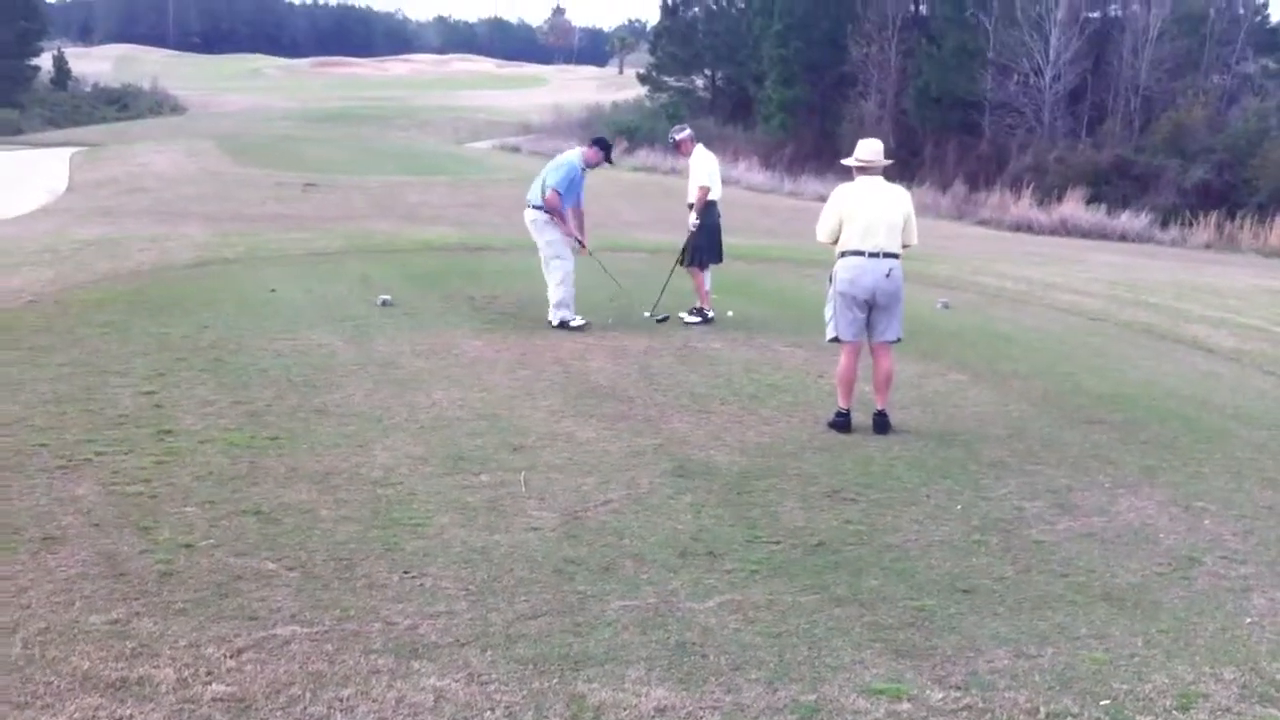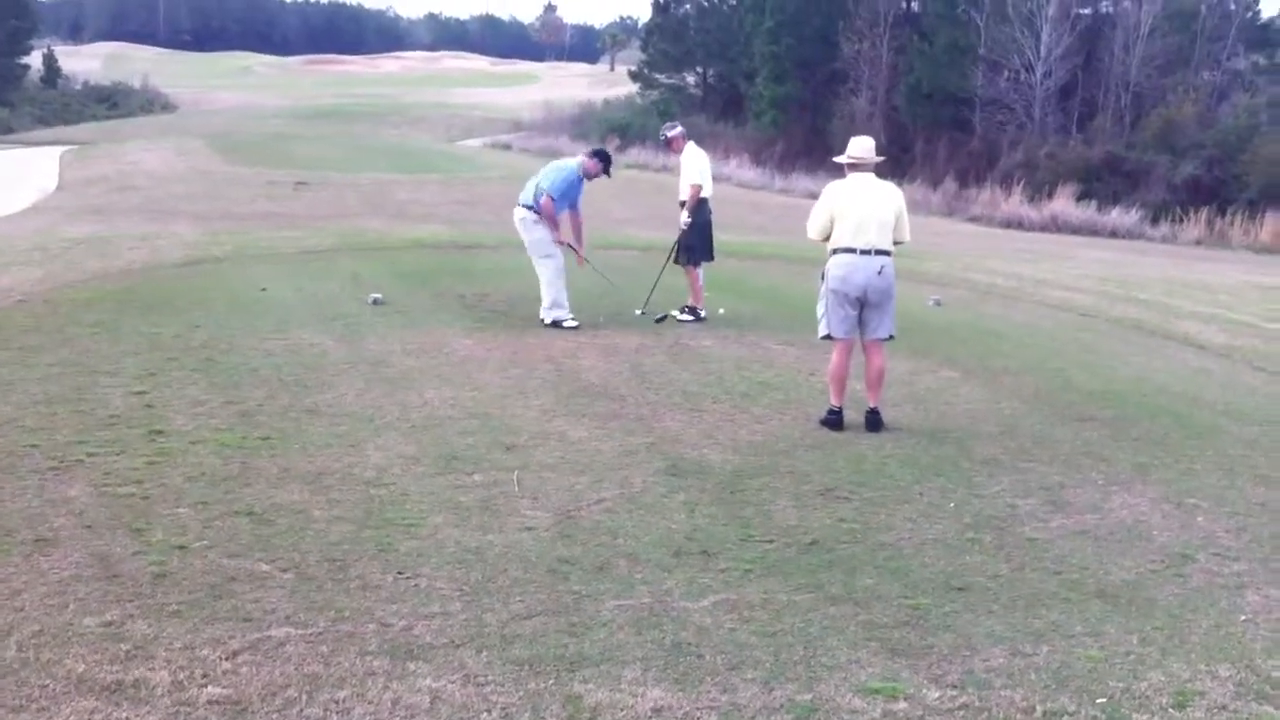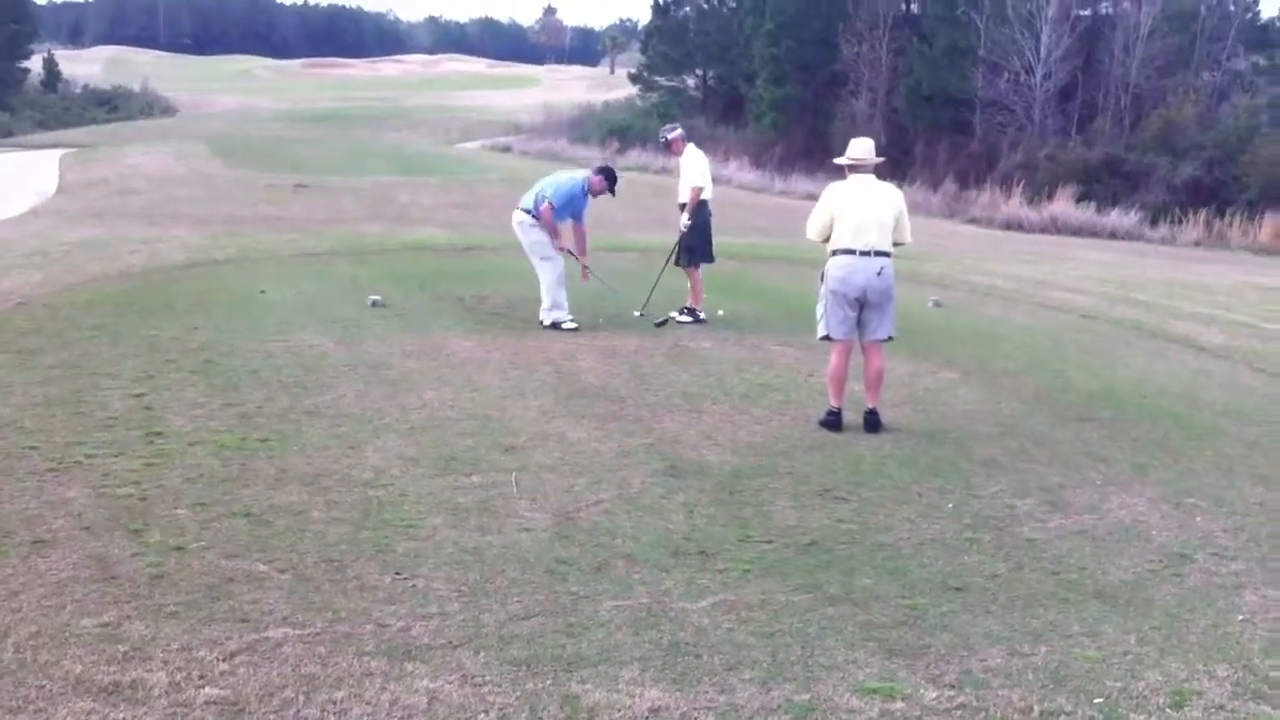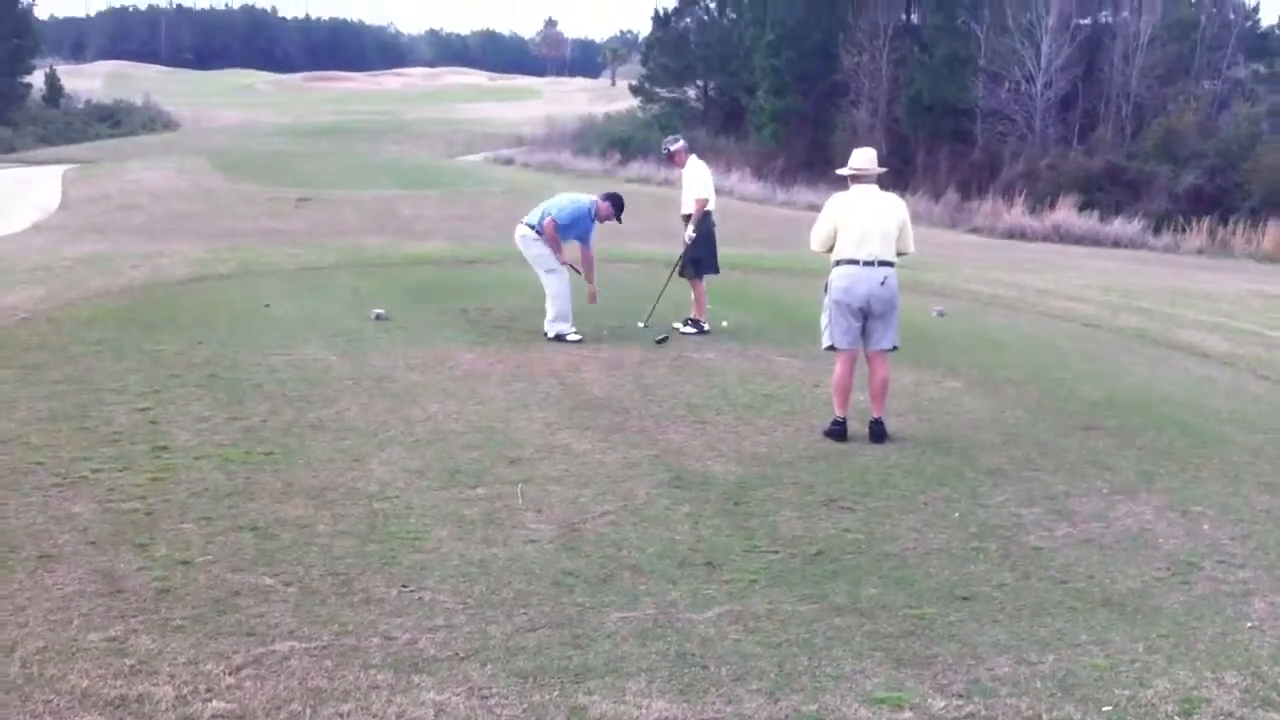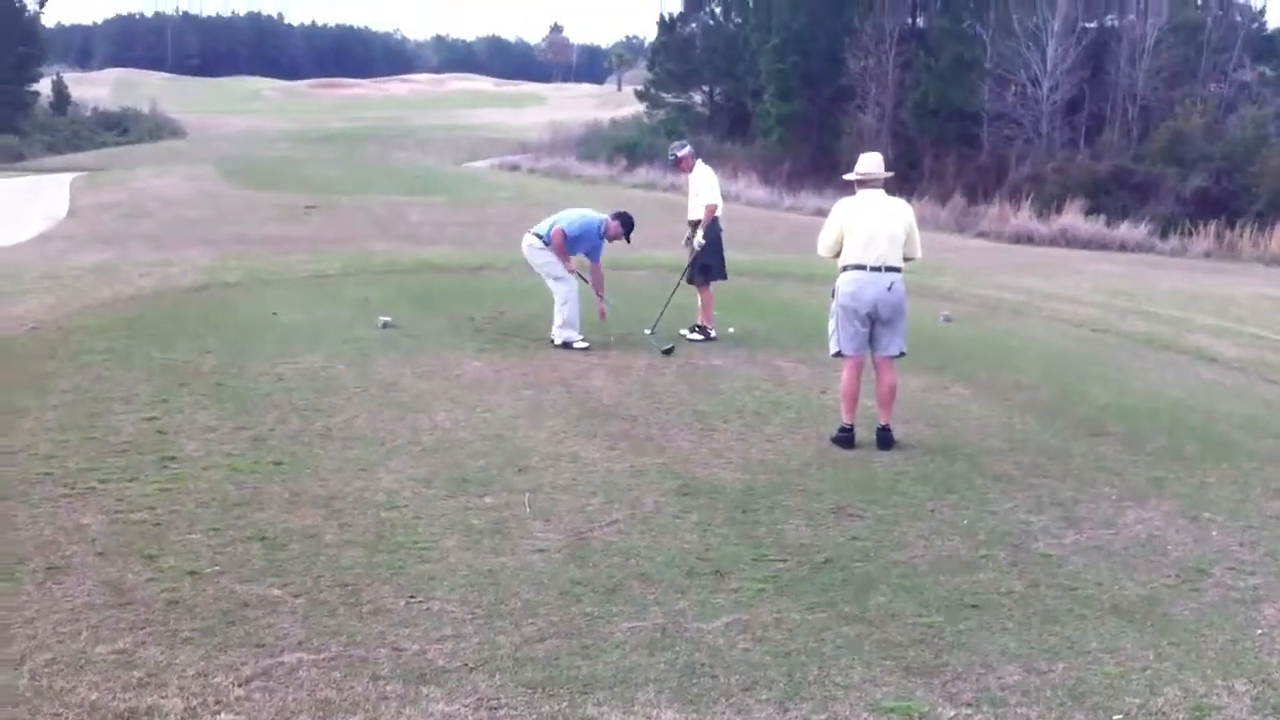
dt=0.1s
person 1, frame 1
left shoulder: (844, 192)
right shoulder: (901, 195)
left elbow: (825, 235)
right elbow: (909, 240)
left hip: (852, 270)
right hip: (889, 272)
left knee: (850, 347)
right knee: (882, 348)
left ankle: (843, 414)
right ankle: (881, 414)
person 1, frame 2
left shoulder: (836, 189)
right shoulder: (893, 192)
left elbow: (816, 232)
right elbow: (901, 237)
left hip: (844, 267)
right hip: (881, 269)
left knee: (841, 344)
right knee: (874, 345)
left ankle: (835, 411)
right ankle: (873, 412)
person 1, frame 3
left shoulder: (836, 190)
right shoulder: (893, 193)
left elbow: (815, 234)
right elbow: (901, 238)
left hip: (843, 268)
right hip: (880, 270)
left knee: (840, 345)
right knee: (873, 346)
left ankle: (834, 412)
right ankle: (872, 413)
person 1, frame 4
left shoulder: (839, 201)
right shoulder: (896, 204)
left elbow: (819, 244)
right elbow: (905, 248)
left hip: (847, 279)
right hip: (884, 280)
left knee: (846, 356)
right knee: (878, 356)
left ankle: (839, 422)
right ankle: (877, 423)
person 1, frame 5
left shoulder: (845, 206)
right shoulder: (902, 208)
left elbow: (826, 249)
right elbow: (912, 253)
left hip: (854, 284)
right hip: (891, 286)
left knee: (852, 362)
right knee: (886, 362)
left ankle: (847, 429)
right ankle: (885, 429)
person 2, frame 1
left shoulder: (699, 157)
right shoulder: (703, 155)
left elbow: (704, 189)
left wrist: (694, 213)
left hip: (704, 214)
right hip: (706, 213)
left knee: (694, 264)
right knee: (701, 264)
left ankle: (706, 309)
right ankle: (701, 307)
person 2, frame 2
left shoulder: (691, 155)
right shoulder: (692, 153)
left elbow: (696, 186)
left wrist: (686, 212)
left hip: (695, 211)
right hip: (696, 211)
left knee: (689, 262)
right knee: (692, 262)
left ankle: (699, 309)
right ankle: (692, 304)
person 2, frame 3
left shoulder: (691, 157)
right shoulder: (691, 155)
left elbow: (697, 189)
left wrist: (686, 214)
left hip: (695, 213)
right hip: (694, 213)
left knee: (690, 264)
right knee: (691, 264)
left ankle: (698, 310)
right ankle: (691, 306)
person 2, frame 4
left shoulder: (695, 168)
right shoulder: (690, 168)
left elbow: (702, 200)
left wrist: (691, 226)
left hip: (699, 225)
right hip: (696, 225)
left knee: (695, 275)
right knee: (693, 275)
left ankle: (702, 321)
right ankle: (694, 316)
person 2, frame 5
left shoulder: (702, 174)
right shoulder: (696, 174)
left elbow: (712, 206)
left wrist: (700, 232)
right wrist: (692, 231)
left hip: (706, 232)
right hip: (701, 231)
left knee: (702, 282)
right knee: (700, 281)
left ankle: (709, 328)
right ankle: (701, 323)
person 3, frame 1
left shoulder: (578, 166)
right shoulder: (570, 163)
left elbow: (577, 205)
right elbow: (550, 197)
left wrist: (582, 235)
right wrist: (566, 224)
left hip: (548, 217)
right hip: (541, 216)
left knee: (556, 265)
right knee: (562, 264)
left ankle: (560, 312)
right ankle: (560, 316)
person 3, frame 2
left shoulder: (579, 178)
right shoulder: (567, 171)
left elbow: (575, 214)
right elbow: (545, 201)
left wrist: (579, 246)
right wrist: (557, 231)
left hip: (537, 217)
right hip: (530, 216)
left knee: (552, 264)
right knee: (551, 263)
left ankle: (550, 310)
right ankle: (554, 315)
person 3, frame 3
left shoulder: (582, 192)
right shoulder: (571, 182)
left elbow: (579, 227)
right elbow: (545, 209)
left wrist: (583, 259)
right wrist: (557, 239)
left hip: (536, 221)
right hip: (528, 219)
left knee: (554, 267)
right knee: (552, 265)
left ankle: (549, 313)
right ankle: (554, 317)
person 3, frame 4
left shoulder: (589, 219)
right shoulder: (579, 205)
left elbow: (586, 251)
right elbow: (548, 224)
left wrist: (591, 283)
right wrist: (559, 253)
left hip: (537, 236)
right hip: (529, 234)
left knee: (557, 277)
right knee: (558, 277)
left ankle: (553, 324)
right ankle: (558, 329)
person 3, frame 5
left shoulder: (598, 236)
right shoulder: (589, 220)
left elbow: (596, 269)
right elbow: (556, 233)
left wrist: (601, 301)
right wrist: (567, 262)
left hip: (546, 246)
right hip: (536, 244)
left knee: (566, 286)
right knee: (567, 285)
left ankle: (560, 332)
right ankle: (565, 337)
